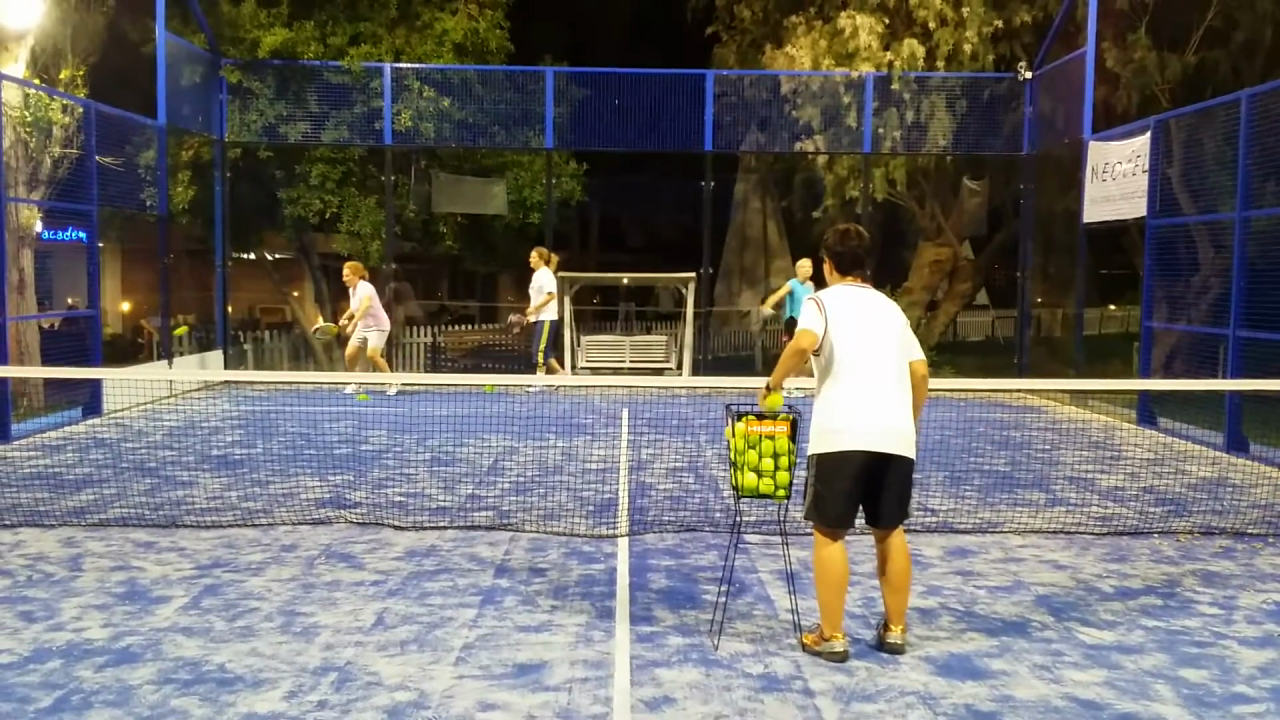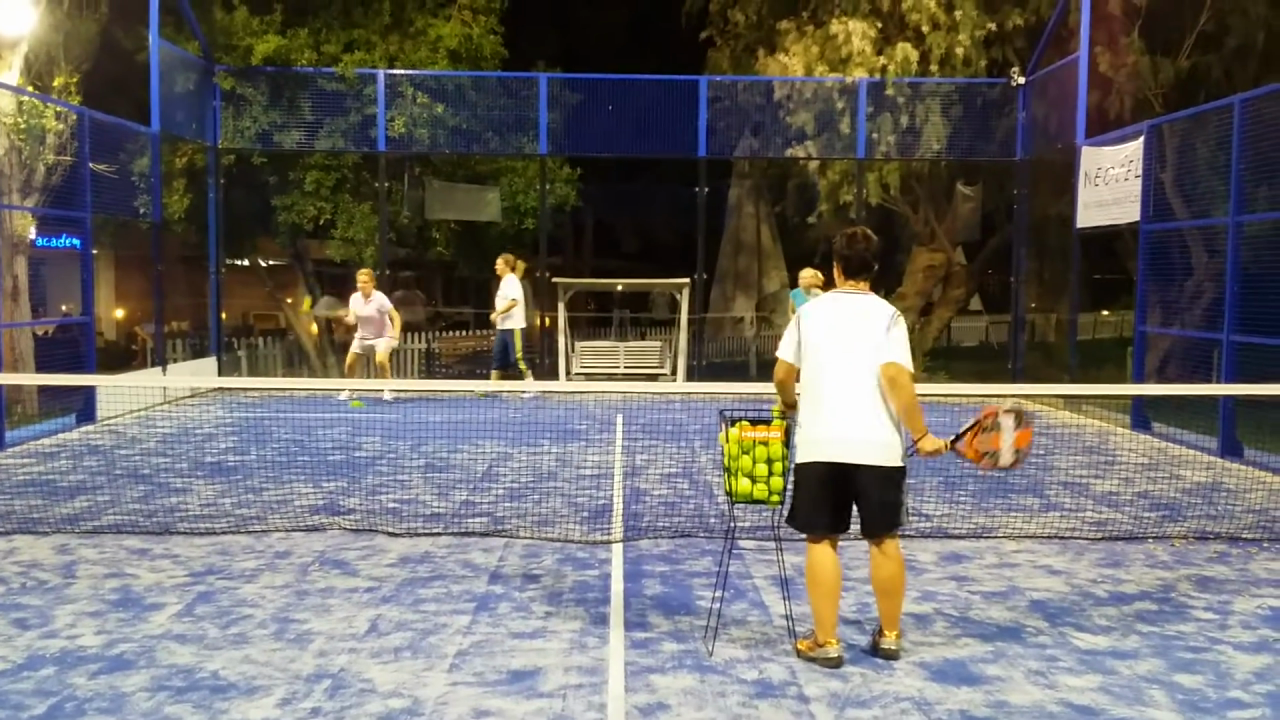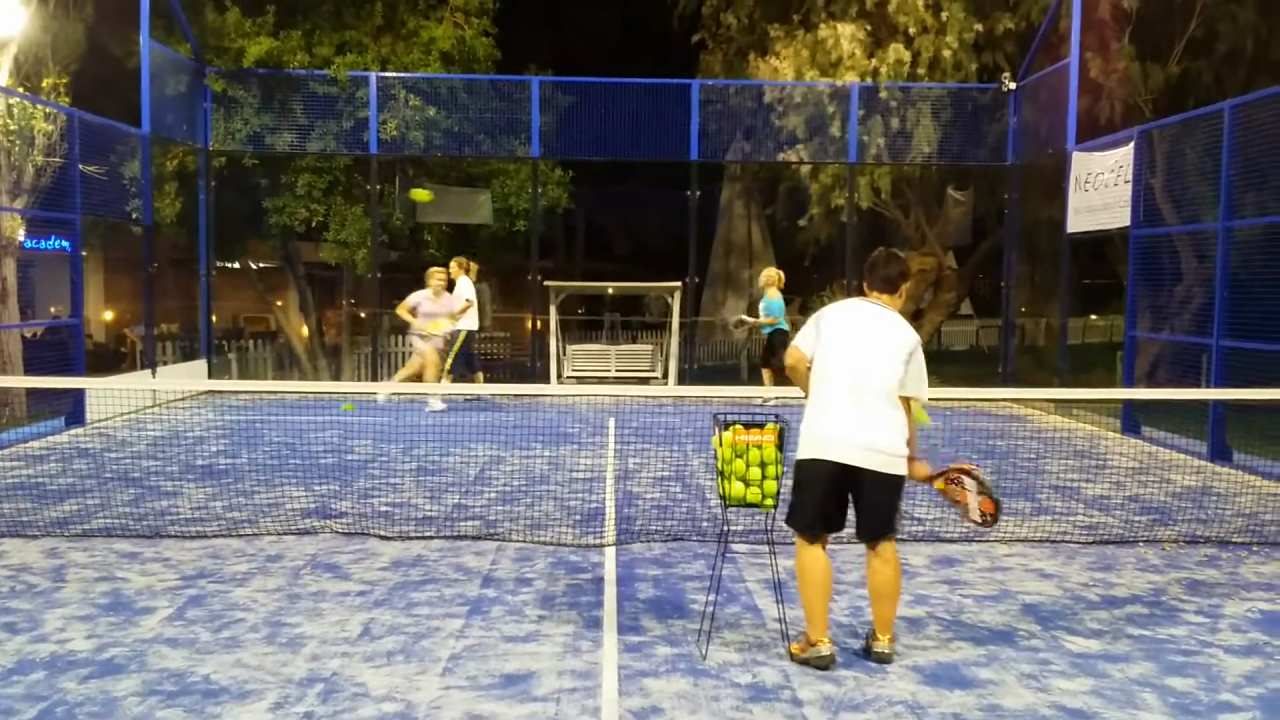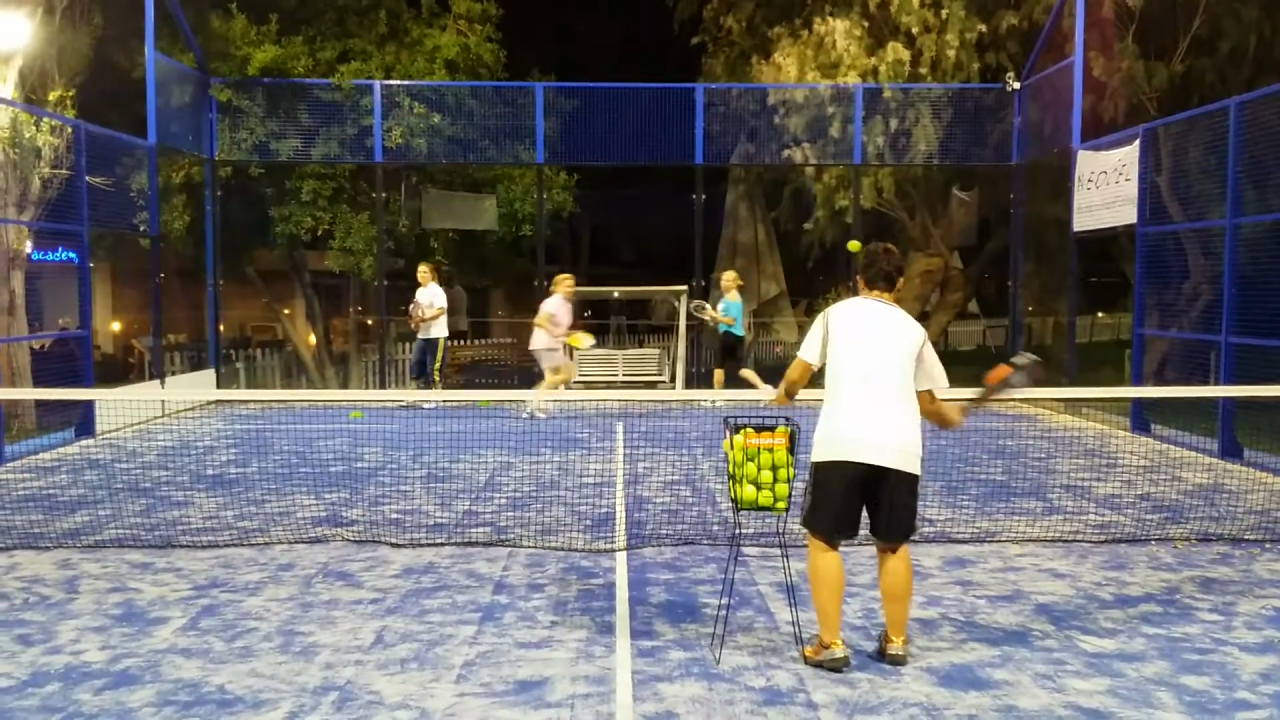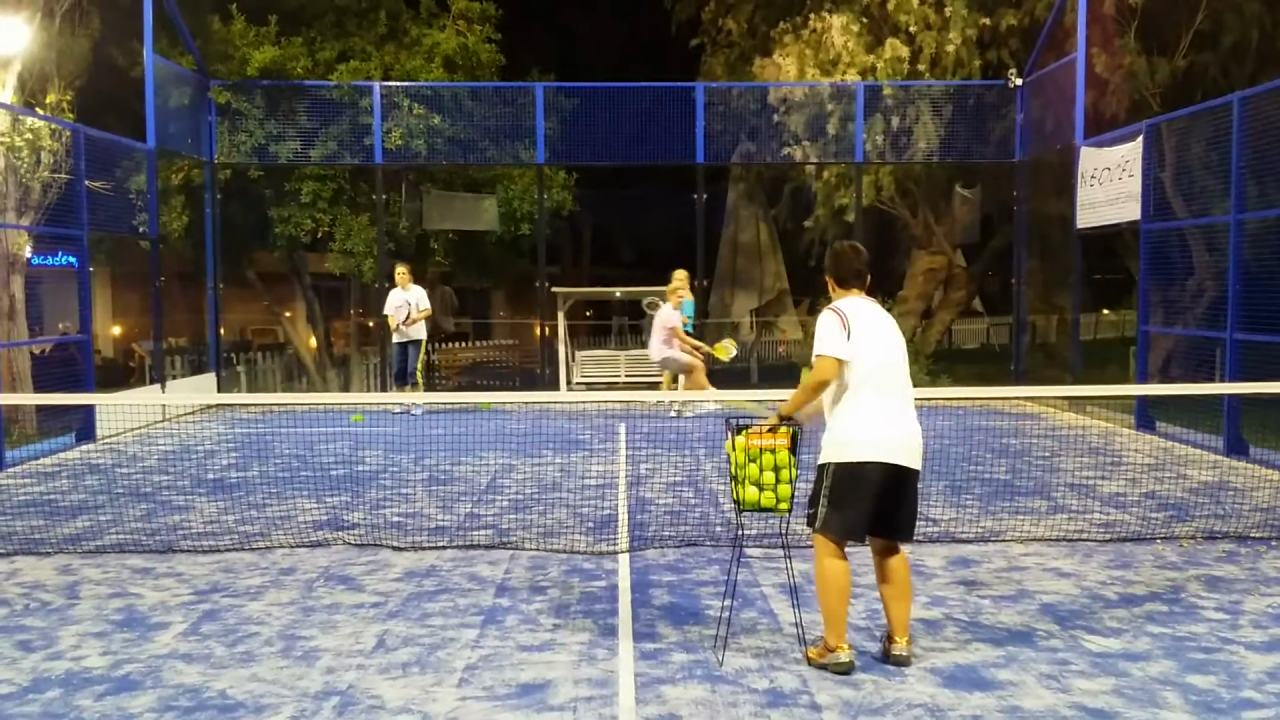
dt=0.5s
person 1, frame 1
left shoulder: (823, 301)
right shoulder: (891, 308)
left elbow: (803, 344)
right elbow: (920, 373)
left wrist: (772, 384)
right wrist: (910, 423)
left hip: (842, 435)
right hip: (896, 436)
left knee: (829, 532)
right knee: (890, 531)
left ankle: (832, 636)
right ankle: (895, 630)
person 1, frame 2
left shoulder: (808, 311)
right shoulder: (887, 315)
left elbow: (782, 375)
right elbow: (896, 378)
left wrist: (790, 402)
right wrist: (920, 434)
left hip: (820, 445)
right hip: (877, 448)
left knee: (822, 541)
right knee: (883, 540)
left ankle: (825, 642)
right ankle: (888, 636)
person 1, frame 3
left shoulder: (831, 313)
right shoulder: (907, 335)
left elbow: (793, 362)
right elbow: (903, 408)
right wrist: (913, 457)
left hip: (823, 445)
right hip: (881, 453)
left knee: (812, 540)
right knee: (881, 544)
left ankle: (817, 642)
right ankle: (882, 639)
person 1, frame 4
left shoulder: (836, 314)
right shoulder: (914, 331)
left elbow: (801, 371)
right elbow: (928, 401)
left wrist: (786, 392)
right wrist: (950, 418)
left hip: (840, 447)
right hip: (898, 452)
left knee: (823, 542)
right knee: (892, 545)
left ankle: (830, 645)
right ankle: (895, 641)
person 1, frame 5
left shoulder: (836, 314)
right shoulder: (885, 319)
left elbow: (823, 374)
left wrist: (786, 411)
right wrist: (820, 407)
left hip: (855, 448)
right hip: (904, 448)
left knee: (830, 542)
right knee: (889, 545)
left ankle: (835, 648)
right ankle: (899, 641)
